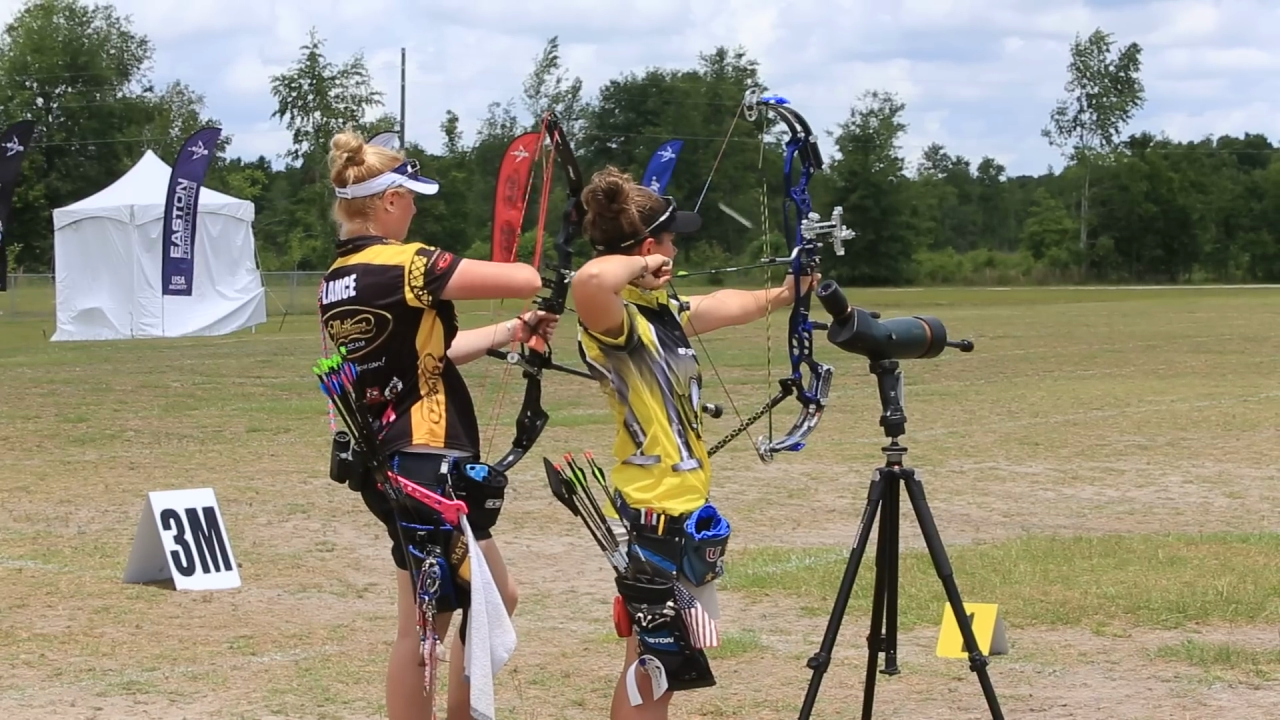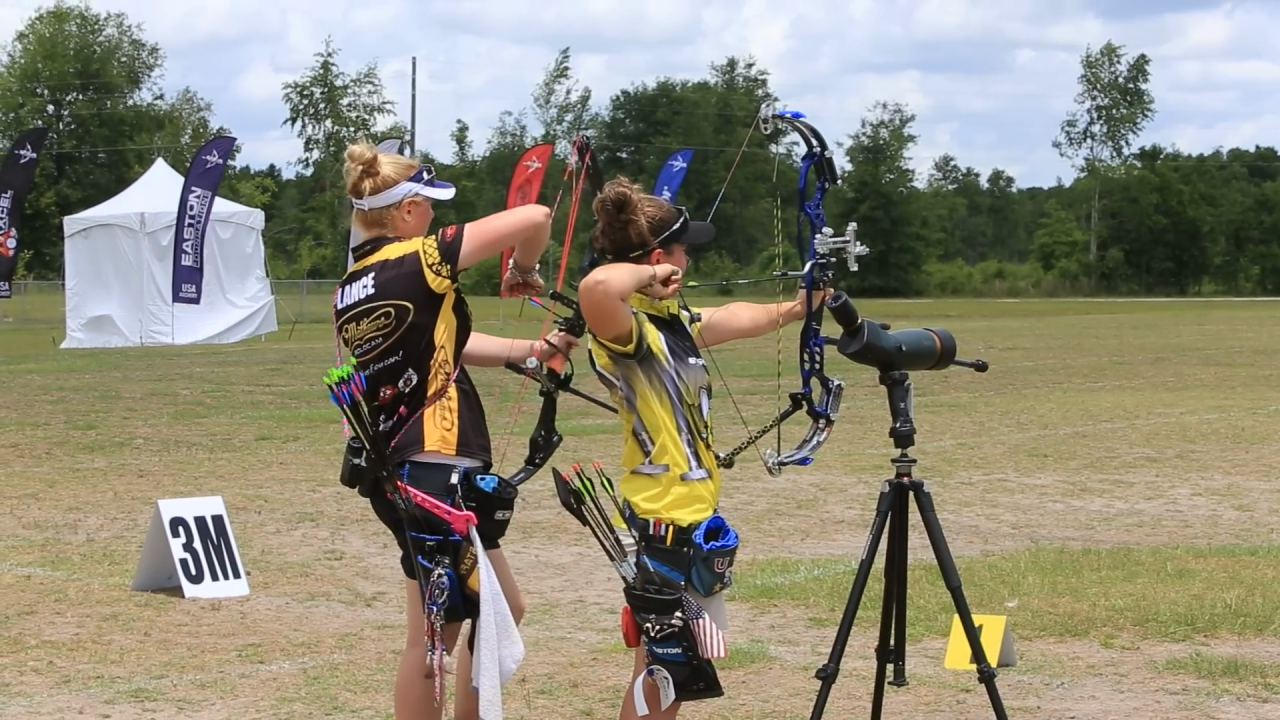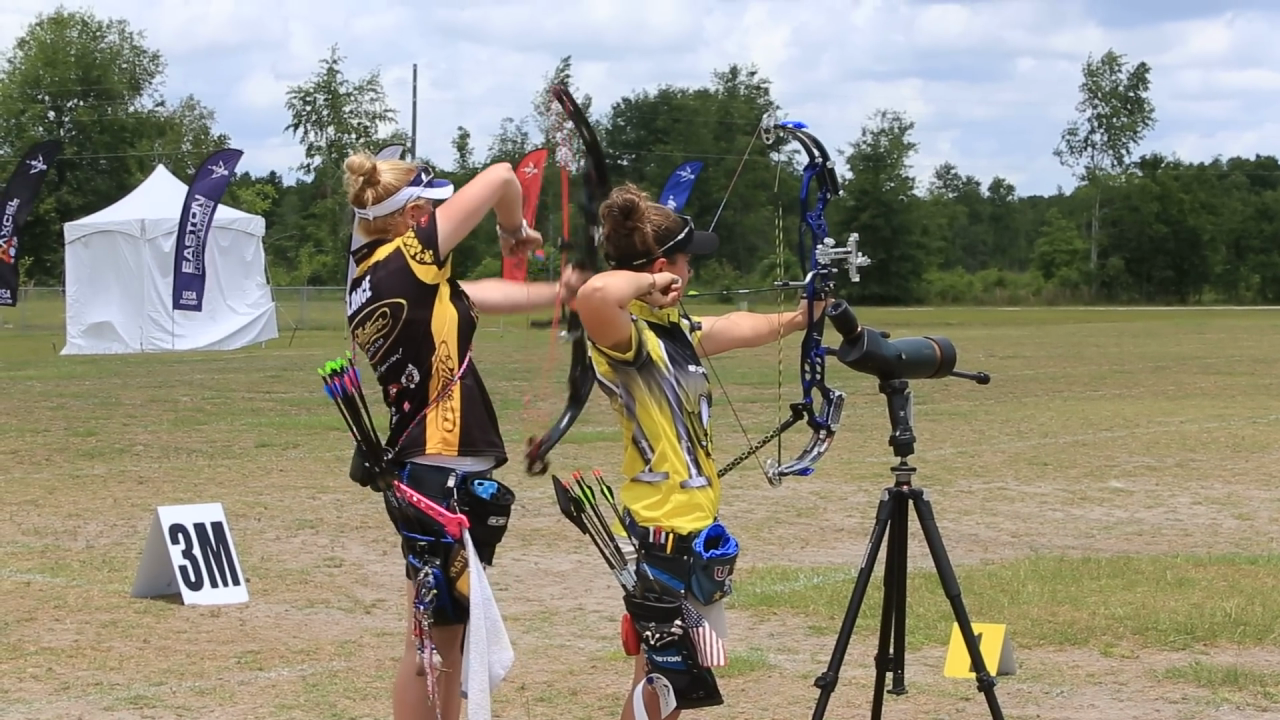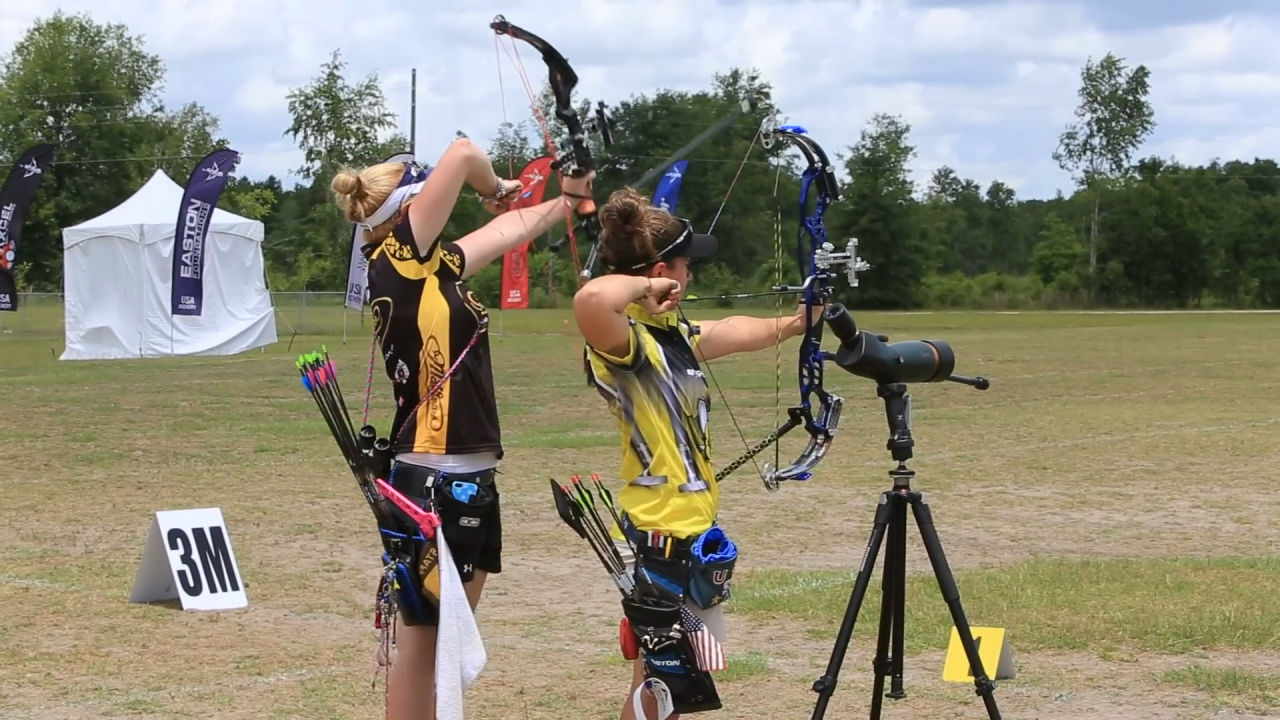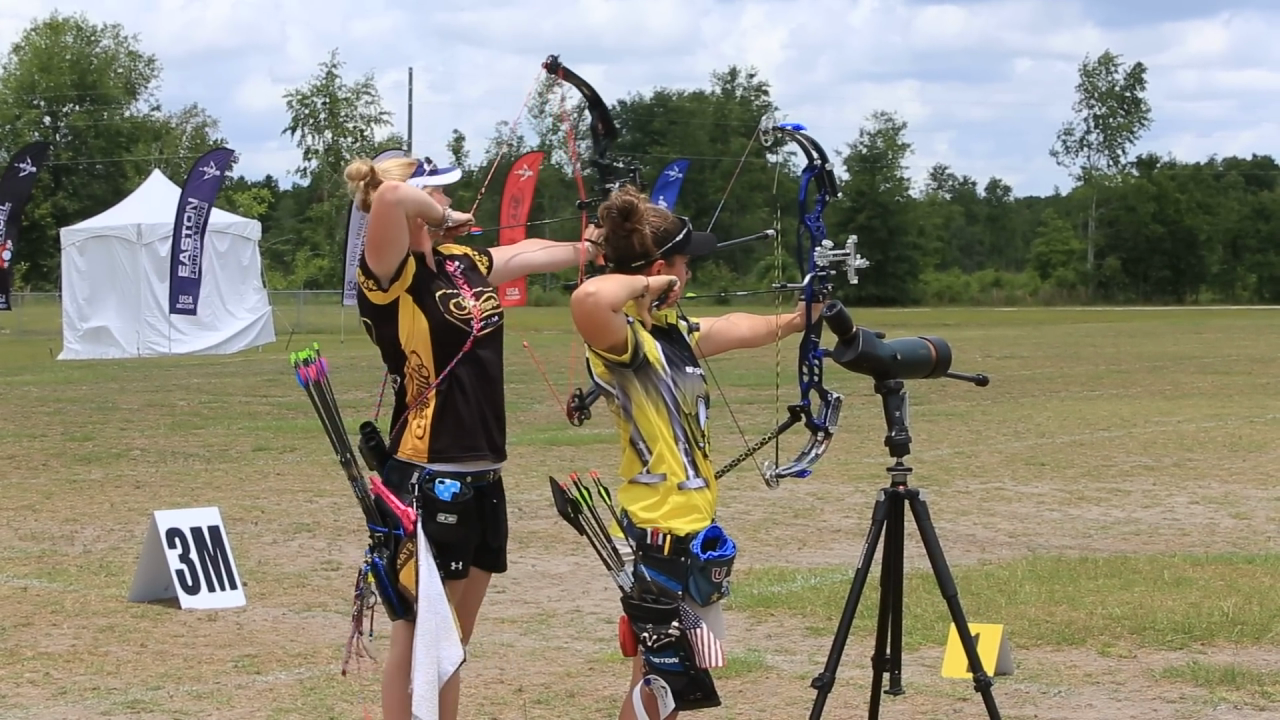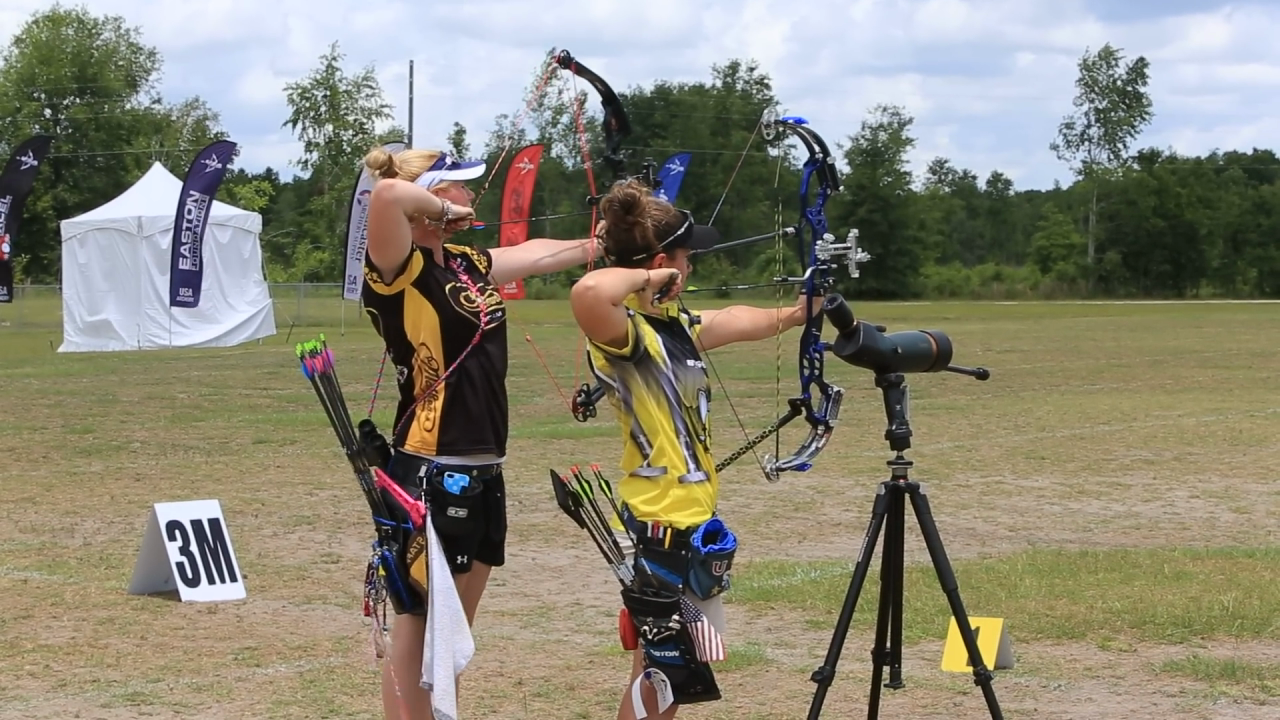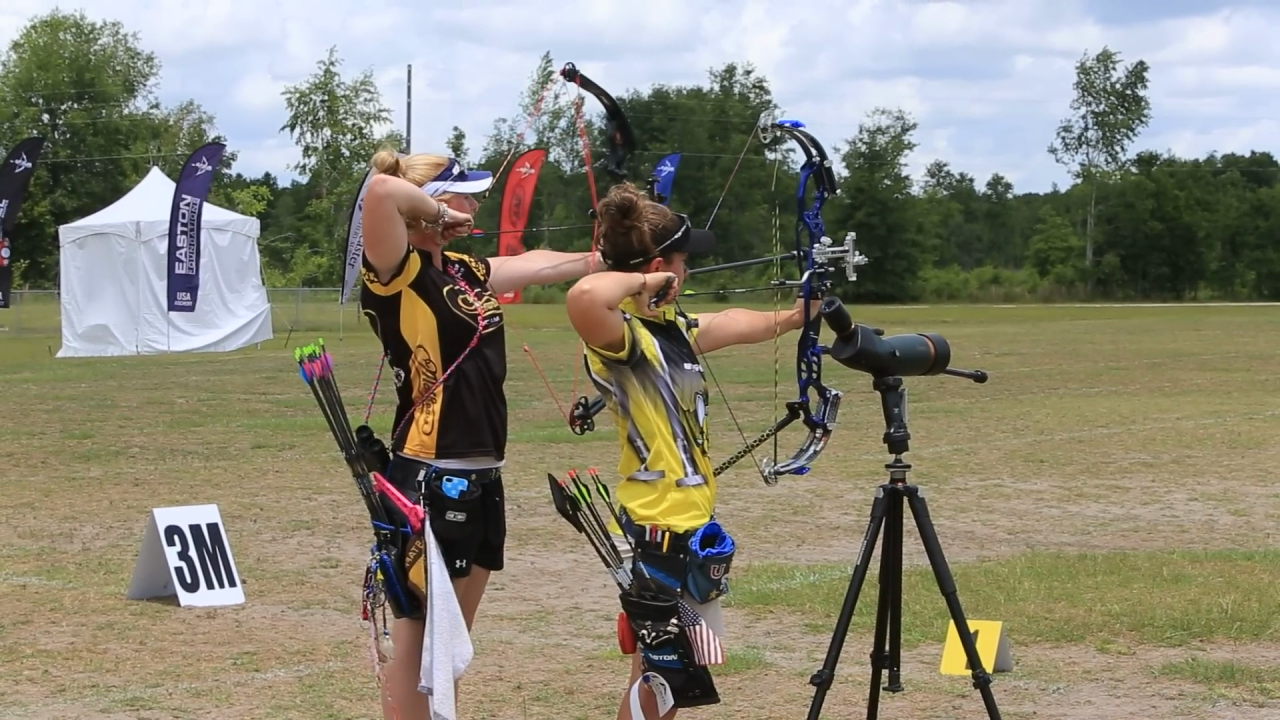
dt=0.7s
person 1, frame 1
left shoulder: (338, 279)
right shoulder: (401, 266)
right elbow: (525, 280)
left wrist: (509, 332)
right wrist: (511, 272)
left hip: (388, 464)
right hip: (424, 466)
left knee: (495, 598)
right knee: (422, 627)
person 1, frame 2
left shoulder: (352, 287)
right shoulder: (414, 263)
right elbow: (534, 217)
left wrist: (531, 350)
right wrist: (524, 269)
left hip: (397, 472)
right hip: (435, 474)
left knee: (502, 608)
right knee: (434, 636)
person 1, frame 3
left shoulder: (375, 280)
right shoulder: (403, 262)
left elbow: (477, 293)
right elbow: (499, 177)
left wrist: (554, 292)
right wrist: (516, 232)
left hip: (431, 473)
right hip: (440, 478)
left knee: (450, 635)
right knee: (430, 641)
person 1, frame 4
left shoulder: (432, 265)
right shoulder: (397, 260)
left elbow: (504, 232)
right elbow: (462, 153)
left wrist: (564, 203)
right wrist: (495, 187)
left hip: (468, 477)
right hip: (433, 481)
right knee: (419, 639)
person 1, frame 5
left shoulder: (461, 263)
right shoulder: (390, 276)
left elbow: (526, 253)
right elbow: (388, 197)
left wrist: (587, 249)
right wrist: (444, 218)
left hip: (480, 480)
right hip: (429, 484)
left knee: (452, 641)
right knee: (416, 642)
person 1, frame 6
left shoulder: (464, 263)
right shoulder: (397, 271)
left elbow: (530, 254)
right elbow: (387, 194)
left wrist: (598, 246)
right wrist: (441, 211)
left hip: (479, 474)
right hip: (430, 478)
right knee: (417, 635)
person 1, frame 7
left shoulder: (464, 271)
right shoulder: (396, 275)
left elbow: (533, 265)
right elbow: (380, 189)
left wrist: (601, 259)
right wrist: (437, 216)
left hip: (479, 480)
right hip: (429, 483)
right knee: (417, 640)
person 2, frame 1
left shoulder: (661, 308)
right shoulder: (614, 318)
left elbow: (721, 304)
right elbow: (589, 279)
left wrist: (780, 295)
right wrist: (639, 266)
left hip: (678, 511)
right hip: (654, 519)
left knee: (662, 664)
right knee: (651, 668)
person 2, frame 2
left shoulder: (673, 319)
right shoulder: (625, 327)
left elbow: (732, 318)
right elbow: (595, 286)
left wrist: (793, 309)
right wrist: (647, 275)
left hip: (690, 522)
right hip: (663, 528)
left knee: (671, 672)
right knee: (660, 676)
person 2, frame 3
left shoulder: (673, 328)
right shoulder: (625, 335)
left elbow: (734, 327)
right elbow: (593, 294)
left wrist: (793, 319)
right wrist: (647, 283)
left hip: (691, 530)
right hip: (662, 536)
person 2, frame 4
left shoulder: (672, 332)
right shoulder: (625, 340)
left elbow: (733, 332)
right elbow: (589, 298)
left wrist: (792, 325)
right wrist: (643, 287)
left hip: (689, 534)
right hip: (660, 539)
person 2, frame 5
left shoulder: (672, 329)
right shoulder: (624, 337)
left elbow: (732, 328)
right elbow: (587, 298)
left wrist: (791, 322)
right wrist: (642, 285)
left hip: (689, 531)
right hip: (658, 538)
person 2, frame 6
left shoulder: (673, 322)
right shoulder: (626, 332)
left elbow: (735, 320)
right elbow: (587, 292)
left wrist: (793, 314)
right wrist: (644, 277)
left hip: (689, 523)
right hip: (659, 529)
left knee: (676, 672)
right knee: (657, 676)
person 2, frame 7
left shoulder: (671, 326)
right shoulder: (622, 334)
left elbow: (731, 323)
right elbow: (581, 296)
left wrist: (789, 318)
right wrist: (639, 283)
left hip: (688, 527)
right hip: (658, 534)
left knee: (675, 677)
